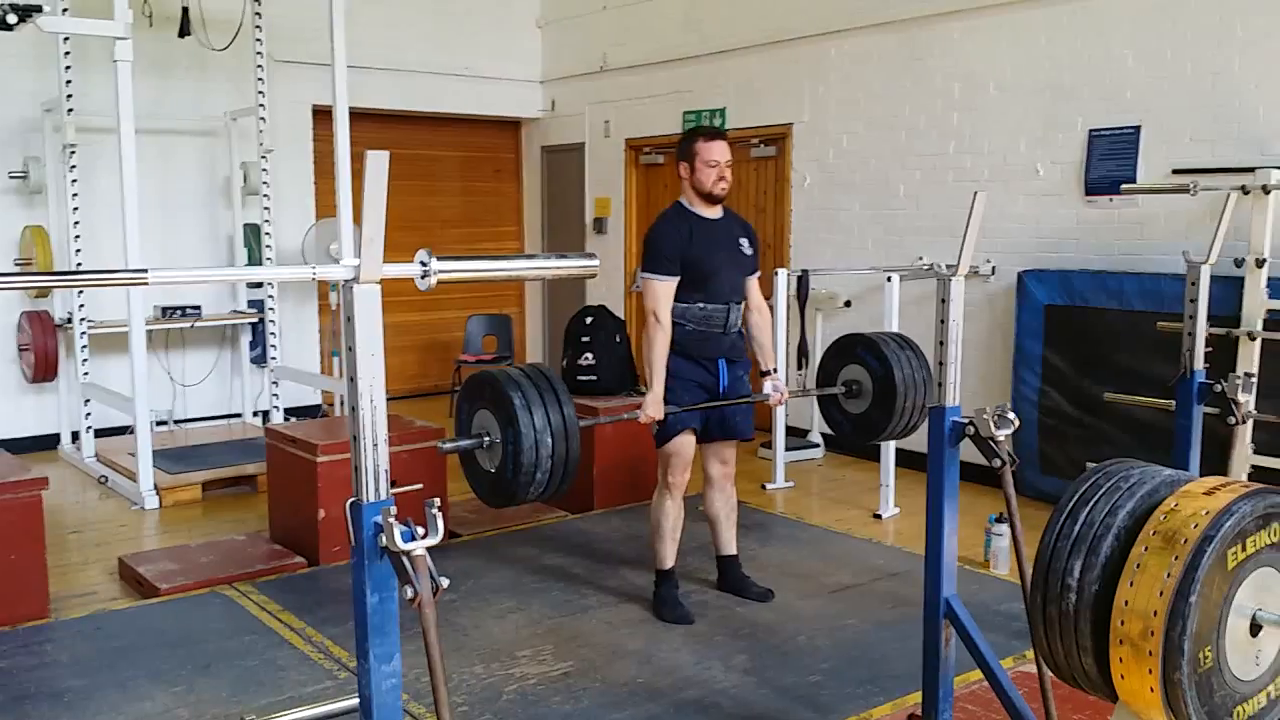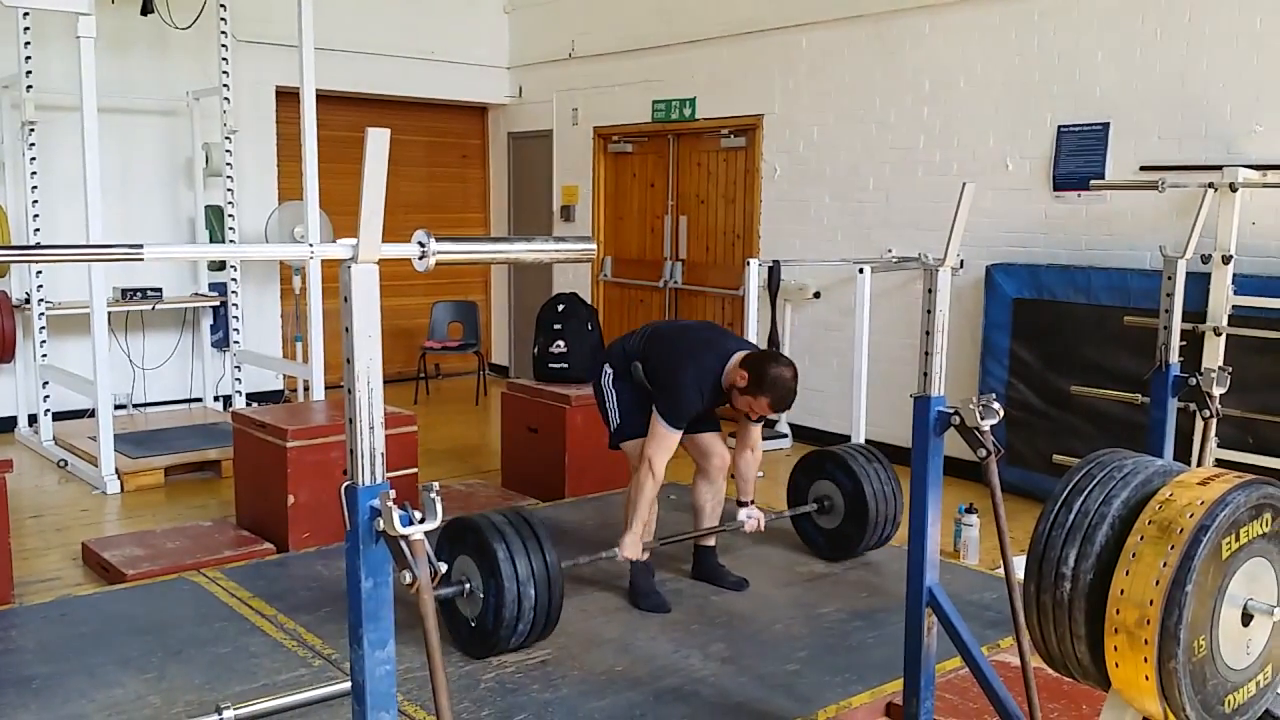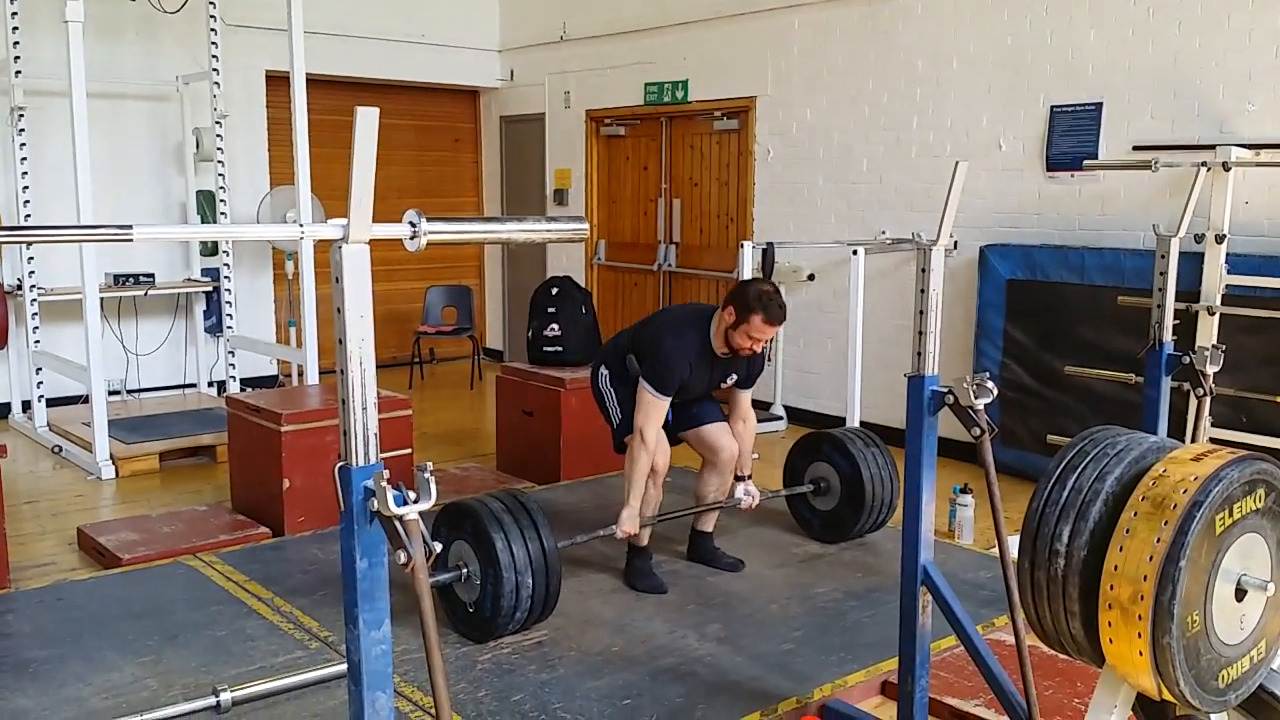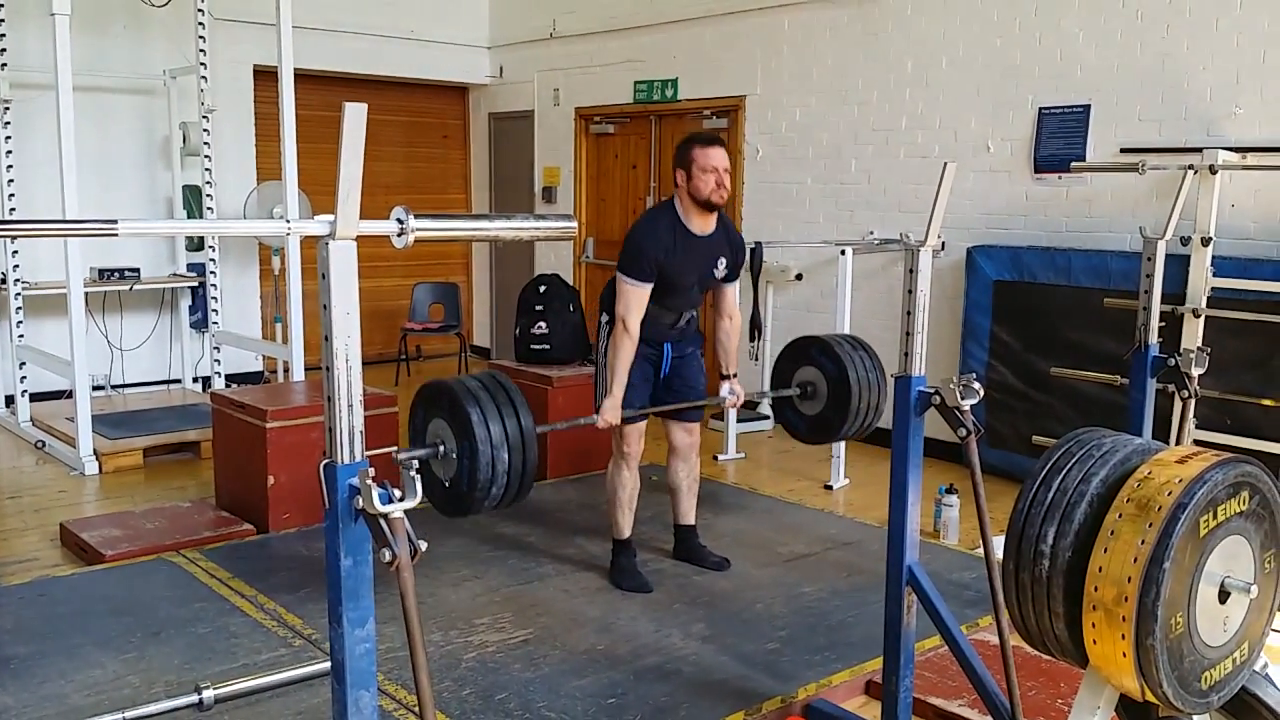
dt=1s
person 1, frame 1
left shoulder: (741, 230)
right shoulder: (669, 230)
left elbow: (755, 305)
right elbow: (657, 316)
left wrist: (769, 371)
right wrist: (655, 392)
left hip: (731, 363)
right hip: (682, 366)
left knee: (722, 470)
right knee: (676, 476)
left ankle: (729, 569)
right ankle: (665, 584)
person 1, frame 2
left shoulder: (758, 375)
right shoulder: (692, 381)
left elbow: (749, 446)
right elbow: (654, 461)
left wrist: (746, 504)
right wrist: (634, 534)
left hip: (667, 374)
right hip: (624, 375)
left knee: (717, 460)
right knee: (649, 473)
left ankle: (705, 558)
right ankle: (641, 573)
person 1, frame 3
left shoulder: (751, 354)
right shoulder: (676, 345)
left elbow: (742, 416)
right elbow: (645, 433)
left wrist: (744, 479)
right wrist: (630, 509)
right hip: (622, 379)
left knee: (725, 451)
right knee: (658, 458)
left ankle: (701, 541)
right ankle: (638, 556)
person 1, frame 4
left shoulder: (730, 240)
right shoulder: (652, 233)
left elbow: (727, 313)
right elbow: (628, 322)
left wrist: (730, 377)
right wrist: (613, 397)
left hip: (681, 338)
right hip: (631, 336)
left knee: (687, 440)
right knee: (629, 443)
left ankle: (686, 538)
right ankle: (623, 553)
